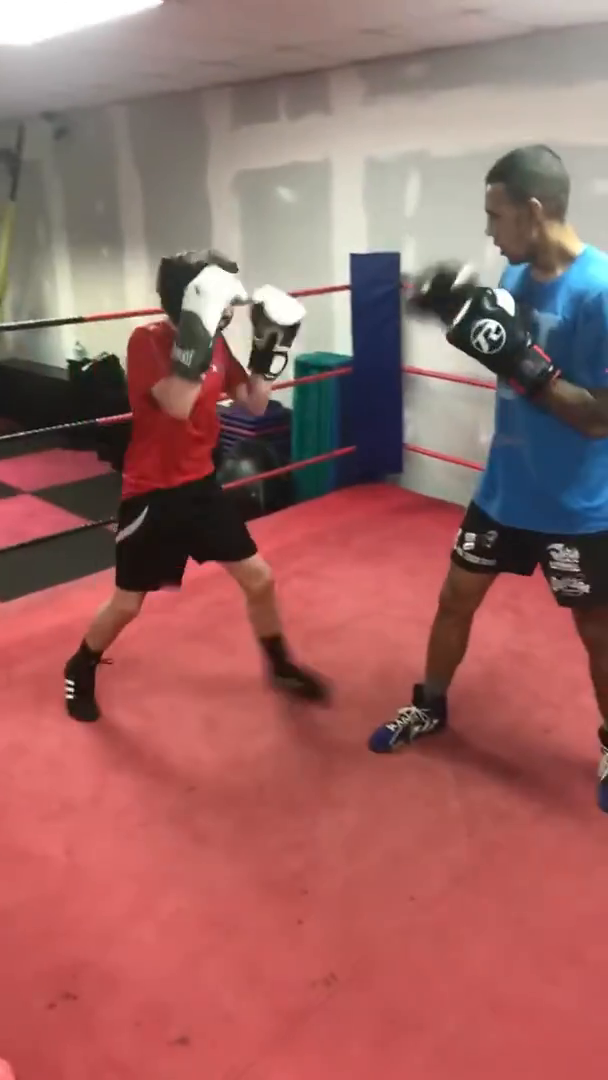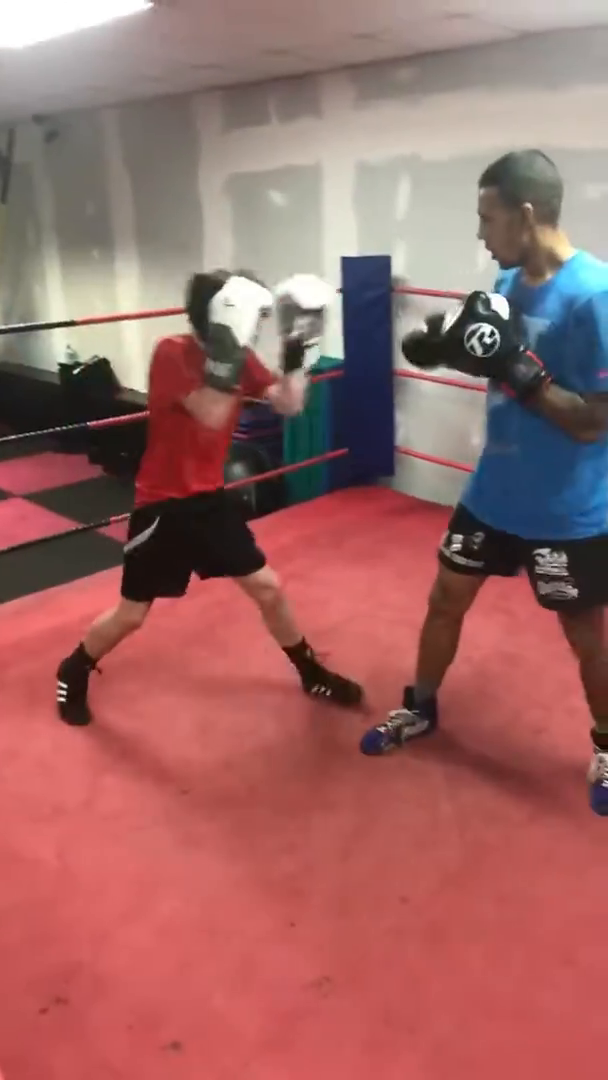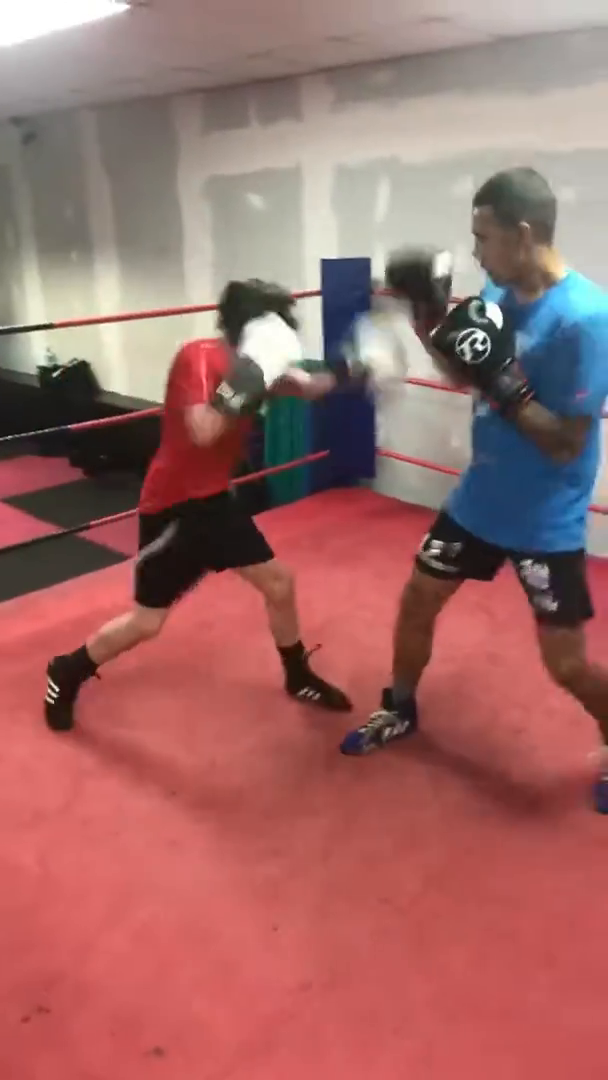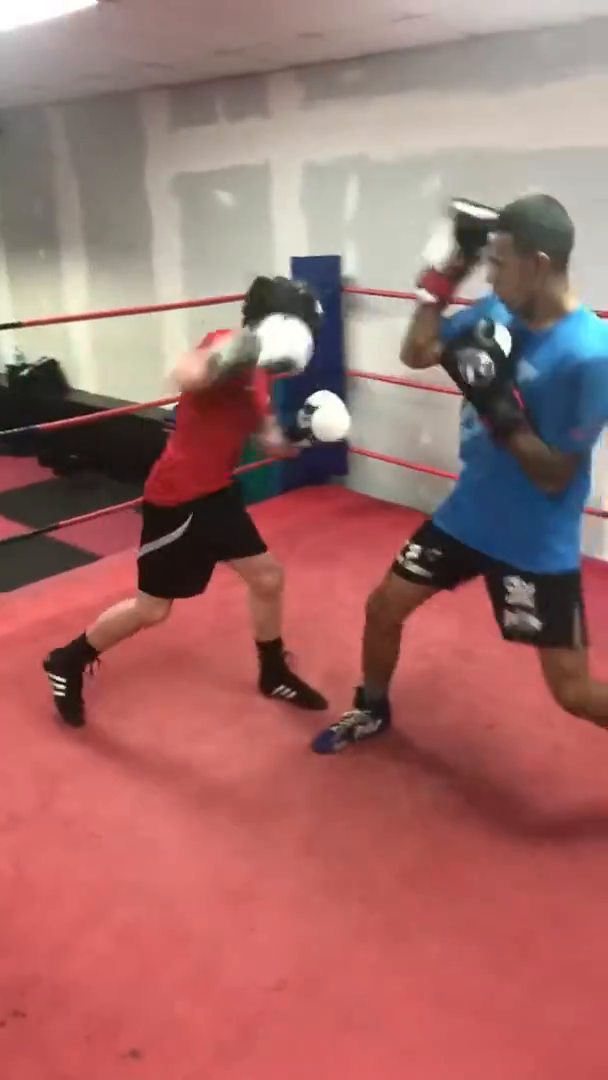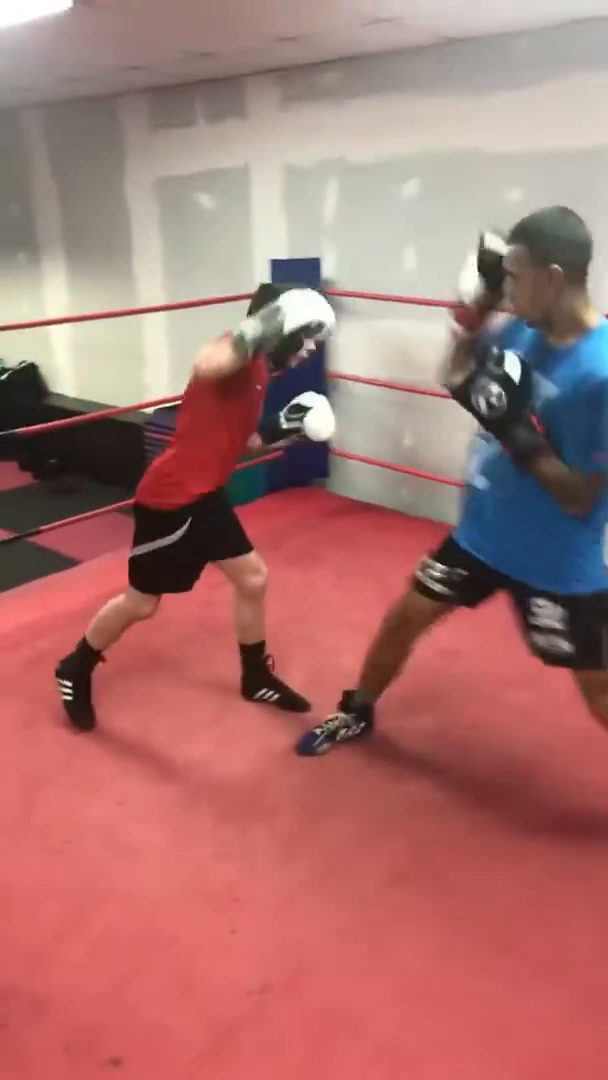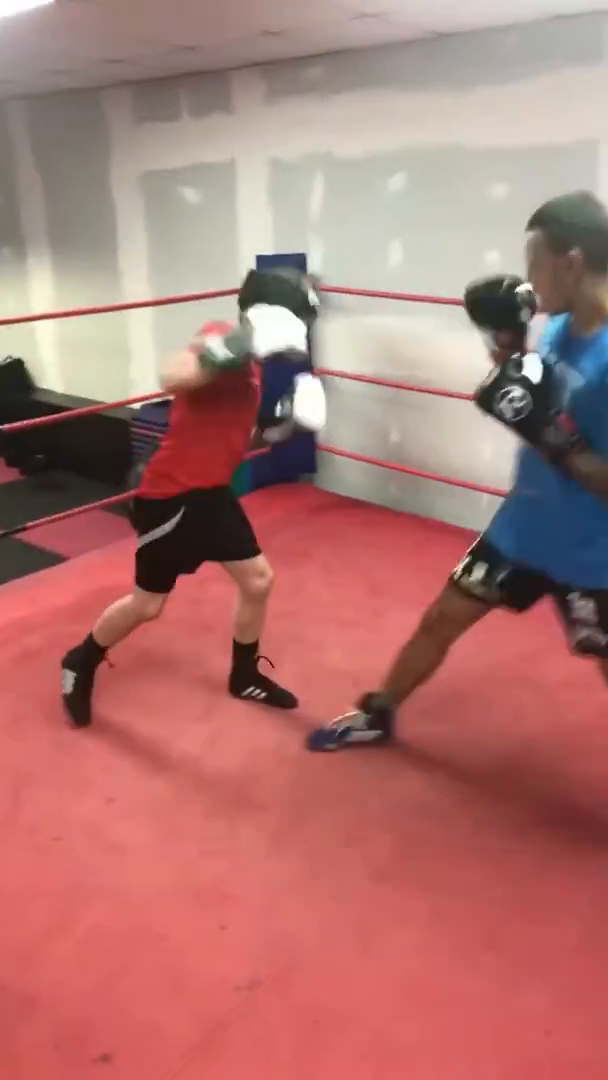
dt=0.1s
person 1, frame 1
right shoulder: (518, 276)
left wrist: (523, 362)
right wrist: (457, 311)
right hip: (504, 489)
right knee: (456, 598)
right ankle: (428, 707)
person 1, frame 2
right shoulder: (512, 280)
left wrist: (516, 366)
right wrist: (450, 346)
right hip: (493, 490)
right knee: (445, 600)
right ankle: (419, 709)
person 1, frame 3
right shoulder: (502, 294)
right elbow: (458, 371)
left wrist: (506, 380)
right wrist: (433, 316)
left hip: (546, 519)
right hip: (481, 499)
right knee: (415, 604)
right ankle: (398, 710)
person 1, frame 4
right shoulder: (498, 309)
left elbow: (551, 476)
right elbow: (415, 354)
left wrist: (498, 402)
right wrist: (447, 268)
left hip: (537, 540)
right hip: (467, 512)
right knee: (383, 607)
right ankle: (371, 708)
person 1, frame 5
right shoulder: (527, 329)
right elbow: (454, 378)
left wrist: (519, 430)
right wrist: (481, 303)
left hip: (562, 562)
right hip: (486, 528)
right knee: (402, 621)
right ankle: (355, 712)
person 1, frame 6
right shoulder: (563, 325)
left wrist: (548, 432)
right wrist: (504, 341)
right hip: (523, 526)
right knee: (440, 622)
right ankle: (376, 715)
person 2, frame 1
left shoulder: (215, 345)
right shoulder: (147, 341)
left elbow: (256, 404)
right elbow: (177, 404)
left wrist: (273, 343)
right wrist: (197, 331)
left hip: (201, 487)
right hip: (152, 494)
left knee: (259, 578)
right knee: (126, 605)
left ankle: (282, 666)
right ankle: (80, 673)
person 2, frame 2
left shoulder: (239, 358)
right shoulder: (172, 353)
left elbow: (290, 403)
right elbow: (212, 415)
left wrist: (299, 342)
right wrist: (228, 343)
left hip: (211, 498)
right hip: (163, 504)
left knee: (269, 589)
right knee: (131, 614)
left ankle: (311, 672)
right ankle: (73, 675)
person 2, frame 3
left shoulder: (253, 363)
right shoulder: (197, 357)
left elbow: (306, 382)
right elbow: (201, 432)
right wrist: (247, 377)
left hip: (217, 499)
right hip: (173, 506)
left knee: (280, 583)
right knee: (148, 621)
left ankle: (299, 675)
right ankle: (69, 674)
person 2, frame 4
left shoulder: (259, 375)
right shoulder: (226, 346)
left elbow: (269, 442)
right elbow: (184, 378)
left wrist: (300, 432)
right wrist: (247, 352)
left hip: (217, 492)
right hip: (178, 498)
left knee: (269, 577)
right knee: (152, 608)
left ankle: (274, 674)
right ankle: (68, 663)
person 2, frame 5
left shoulder: (254, 371)
right shoulder: (241, 351)
right elbow: (203, 369)
left wrist: (282, 429)
right wrist: (272, 329)
left hip: (207, 495)
right hip: (172, 500)
left knee: (254, 579)
right knee: (141, 601)
left ankle: (258, 679)
right ankle: (75, 670)
person 2, frame 6
left shoulder: (250, 364)
right shoulder: (221, 340)
right elbow: (172, 378)
left wrist: (284, 420)
right wrist: (236, 349)
left hip: (212, 490)
right hip: (172, 493)
left knee: (259, 580)
right knee: (147, 604)
left ankle: (245, 676)
right ankle: (80, 664)
